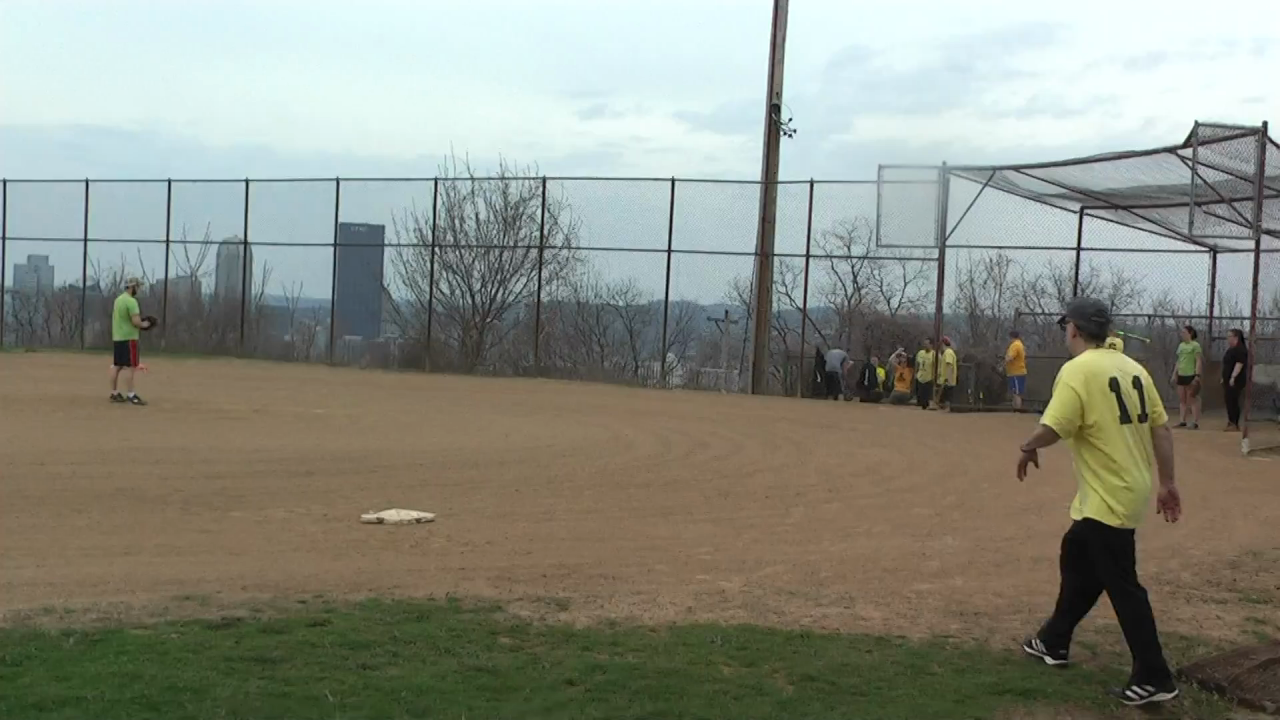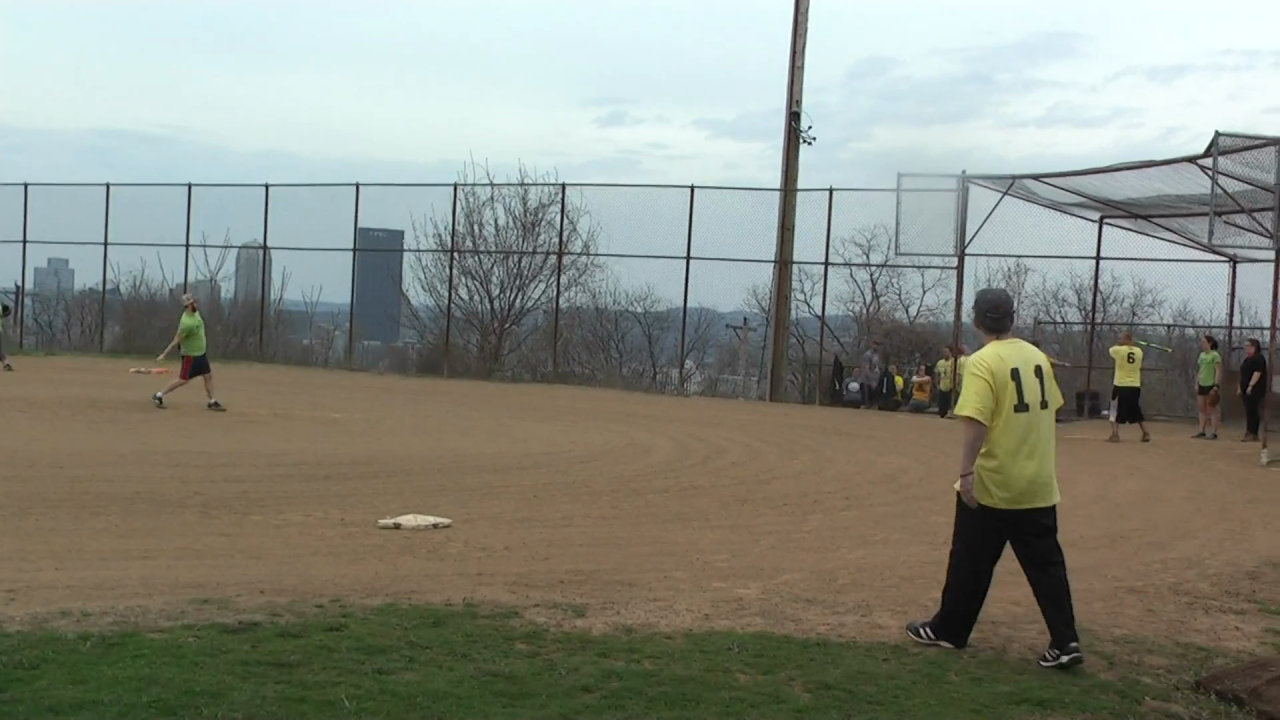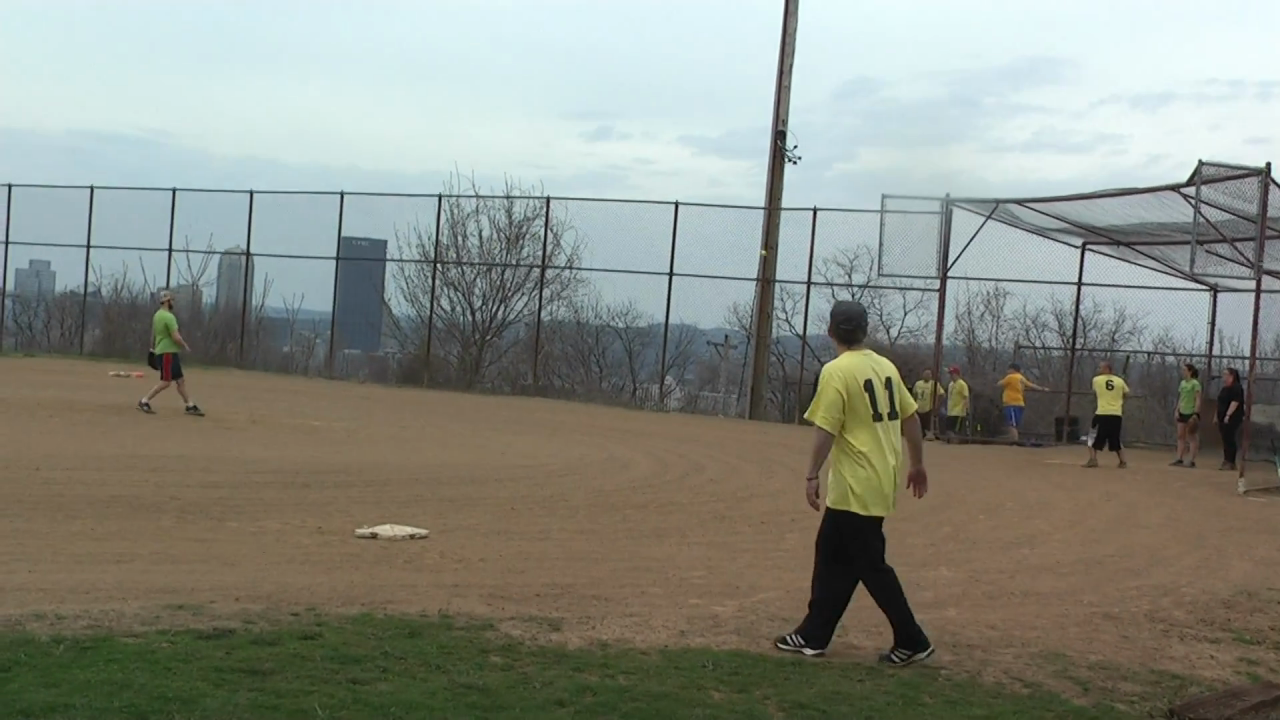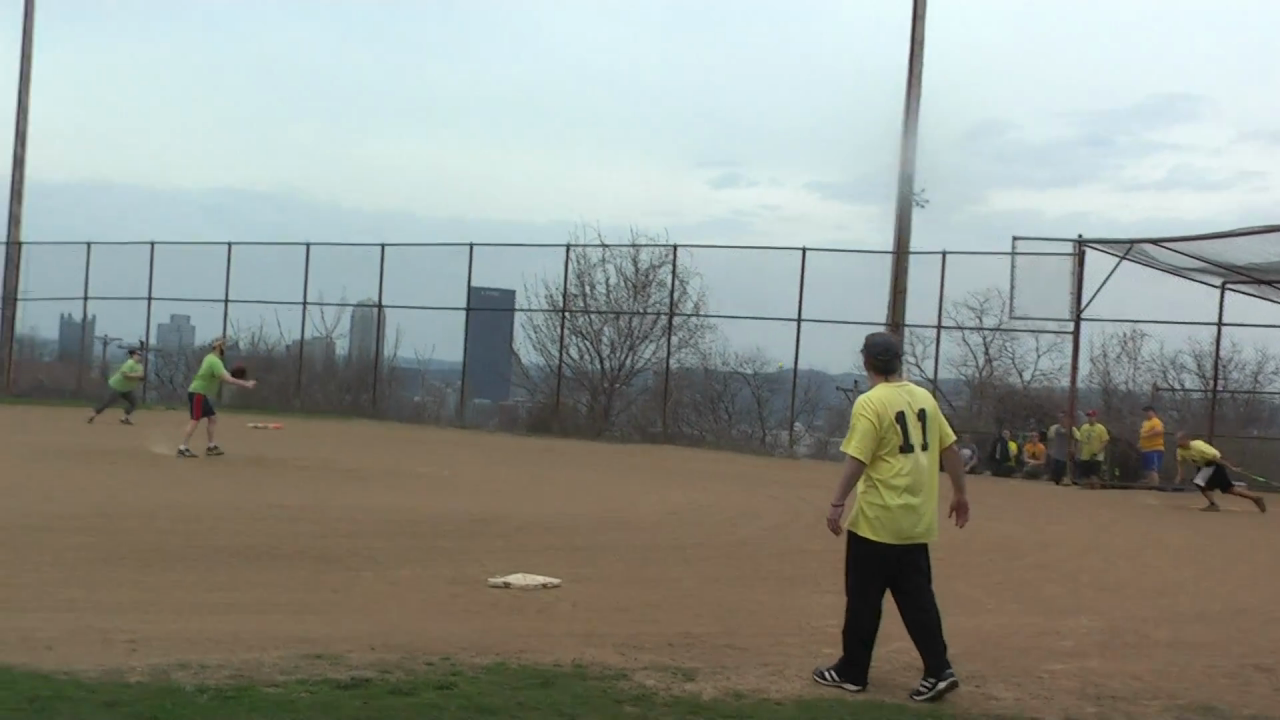
dt=1s
person 1, frame 1
left shoulder: (1076, 370)
right shoulder: (1132, 367)
left elbow: (1054, 428)
right elbow: (1160, 428)
left wrist: (1027, 447)
right wrist: (1166, 482)
left hip: (1106, 496)
right hip: (1133, 487)
left knee: (1122, 585)
right knee: (1077, 560)
left ankle: (1154, 676)
right ankle: (1054, 641)
person 1, frame 2
left shoulder: (981, 362)
right shoulder: (1036, 356)
left elbow: (976, 423)
right elbow: (1049, 412)
left wrist: (965, 472)
left hip: (992, 482)
right hip: (1037, 484)
left knee: (970, 560)
right knee: (1046, 563)
left ankle: (949, 629)
right ankle: (1065, 640)
person 1, frame 3
left shoulder: (836, 370)
right shoulder: (886, 366)
left elbow: (825, 429)
right elbow: (910, 418)
left wrist: (811, 476)
right wrist: (916, 464)
left hip: (856, 487)
right hip: (878, 483)
left knee: (870, 566)
right knee: (831, 557)
left ankle: (911, 640)
right ankle: (813, 635)
person 1, frame 4
left shoulder: (869, 402)
right shoulder: (924, 397)
left elbow: (856, 460)
right elbow: (950, 450)
left wrist: (837, 504)
right wrist: (959, 494)
left hip: (879, 519)
right hip: (917, 521)
left knee: (863, 598)
right knee: (918, 599)
left ankle: (852, 673)
right ankle: (939, 671)
